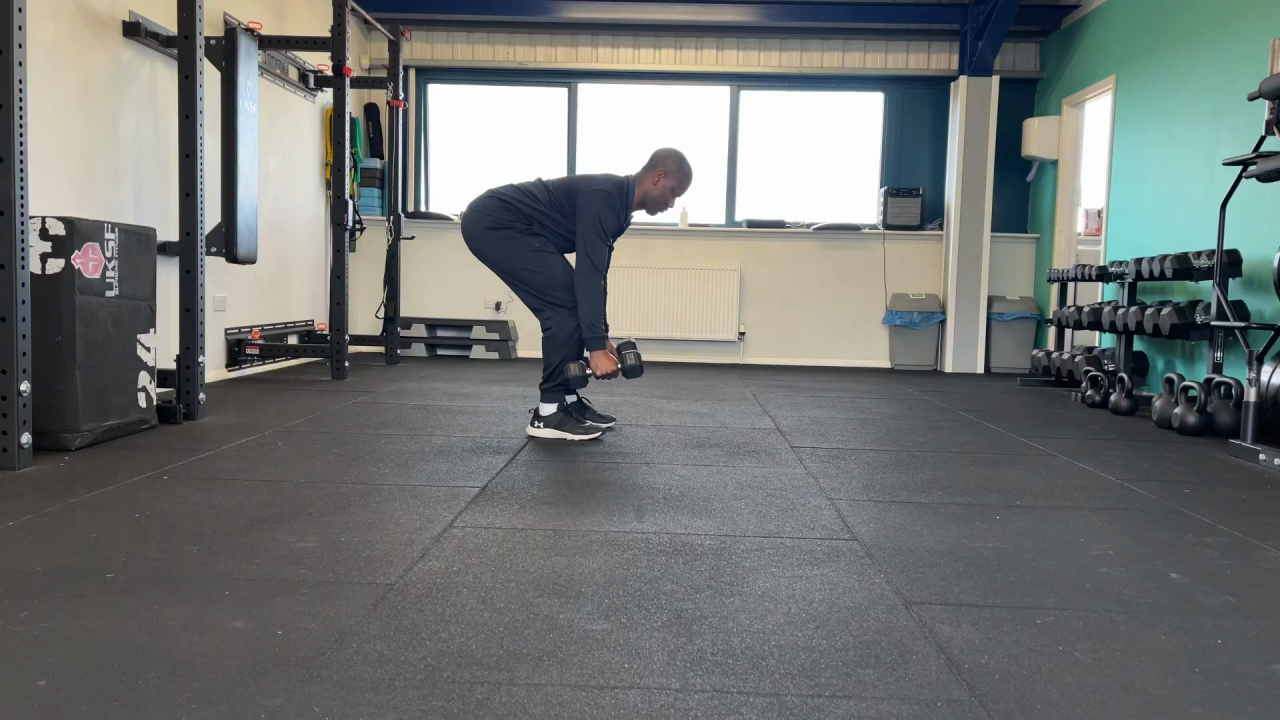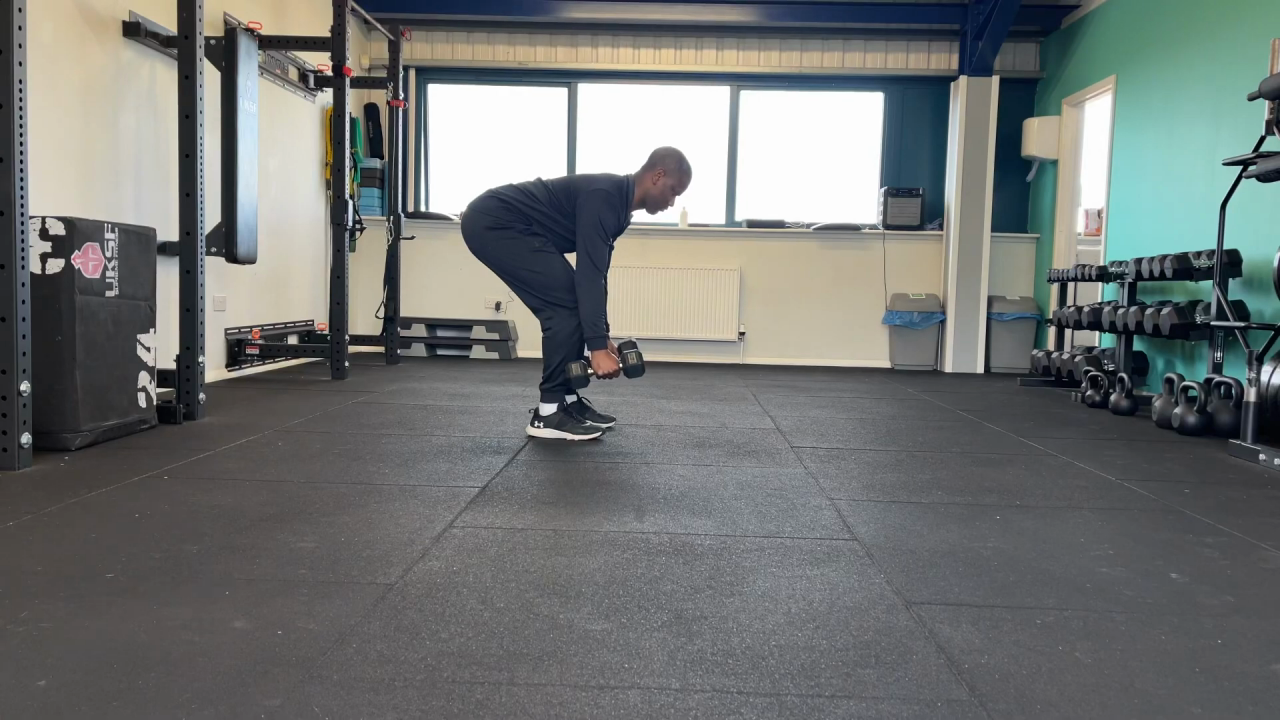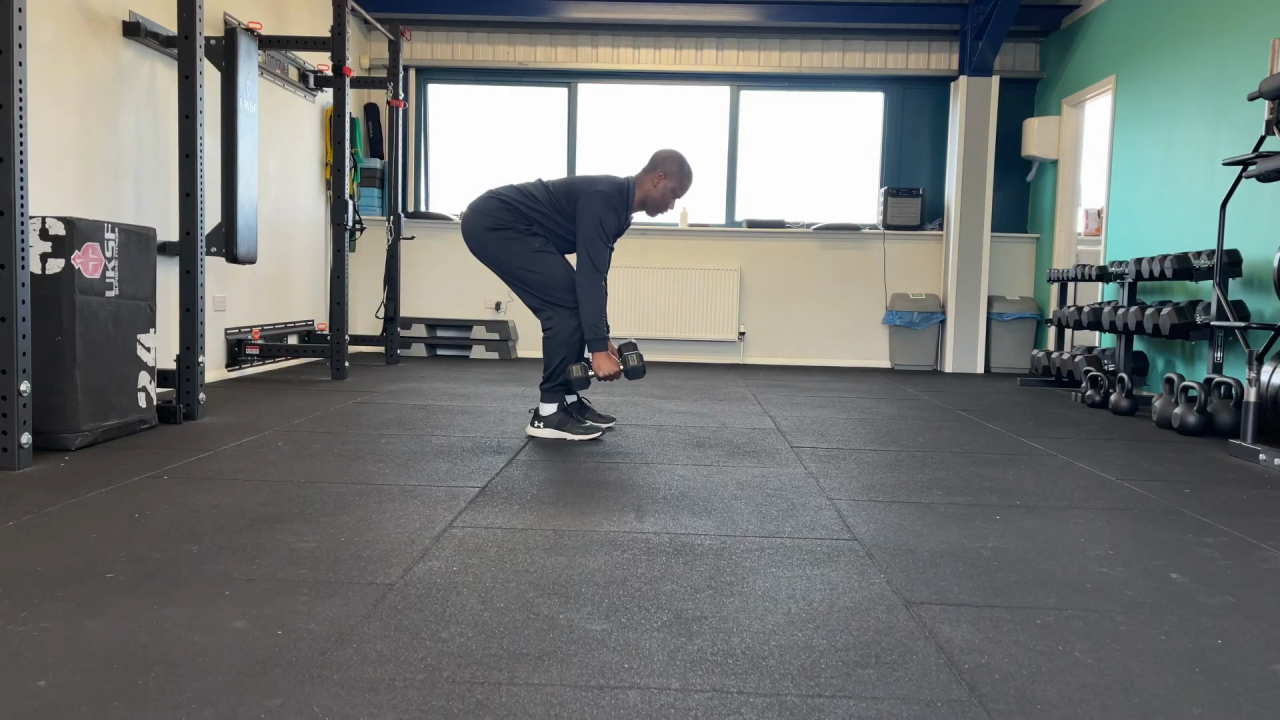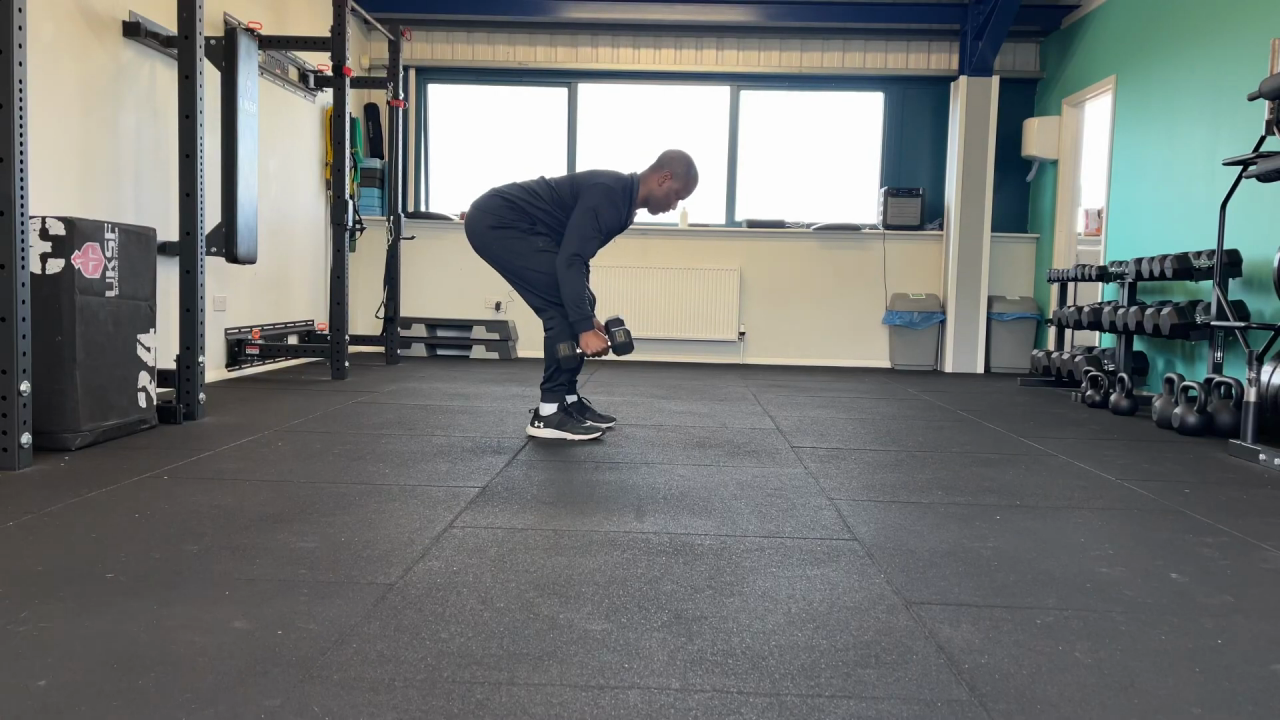
dt=0.3s
person 1, frame 1
left shoulder: (618, 204)
right shoulder: (605, 198)
left elbow: (595, 273)
right elbow: (587, 274)
left wrist: (601, 337)
right wrist: (596, 347)
left hip: (502, 224)
right hip: (493, 222)
left knee: (568, 305)
right knee: (567, 306)
left ankle: (565, 401)
right ankle: (548, 413)
person 1, frame 2
left shoulder: (618, 204)
right shoulder: (604, 198)
left elbow: (595, 273)
right elbow: (589, 274)
left wrist: (601, 337)
right wrist: (597, 347)
left hip: (502, 224)
right hip: (493, 222)
left knee: (570, 304)
right knee: (567, 305)
left ankle: (566, 401)
right ankle: (549, 414)
person 1, frame 3
left shoulder: (618, 205)
right shoulder: (605, 199)
left elbow: (594, 274)
right elbow: (589, 276)
left wrist: (602, 338)
right wrist: (598, 348)
left hip: (500, 224)
right hip: (493, 222)
left knee: (569, 305)
right knee: (567, 305)
left ankle: (565, 400)
right ankle: (549, 413)
person 1, frame 4
left shoulder: (622, 202)
right shoulder: (609, 195)
left elbow: (575, 256)
right elbow: (569, 260)
left wrist: (588, 319)
right wrist: (584, 328)
left hip: (507, 224)
right hip: (496, 222)
left knee: (576, 307)
right knee: (569, 311)
left ankle: (567, 400)
right ankle: (549, 413)
